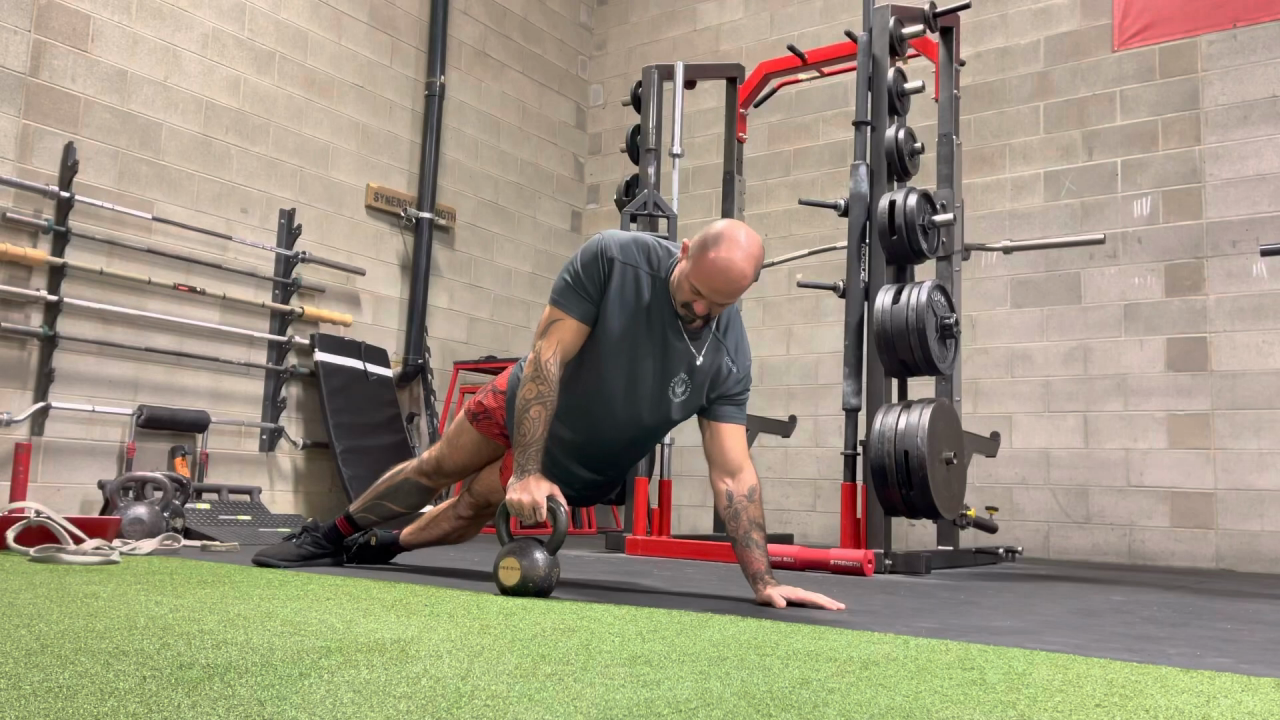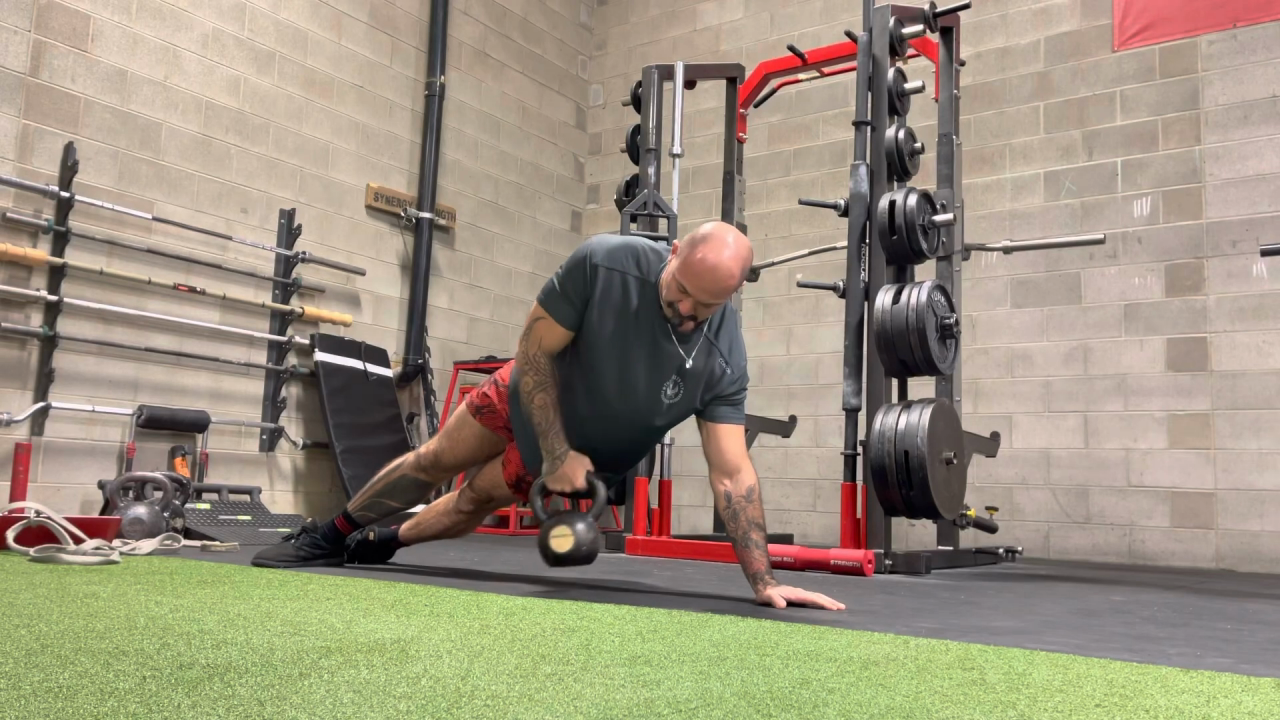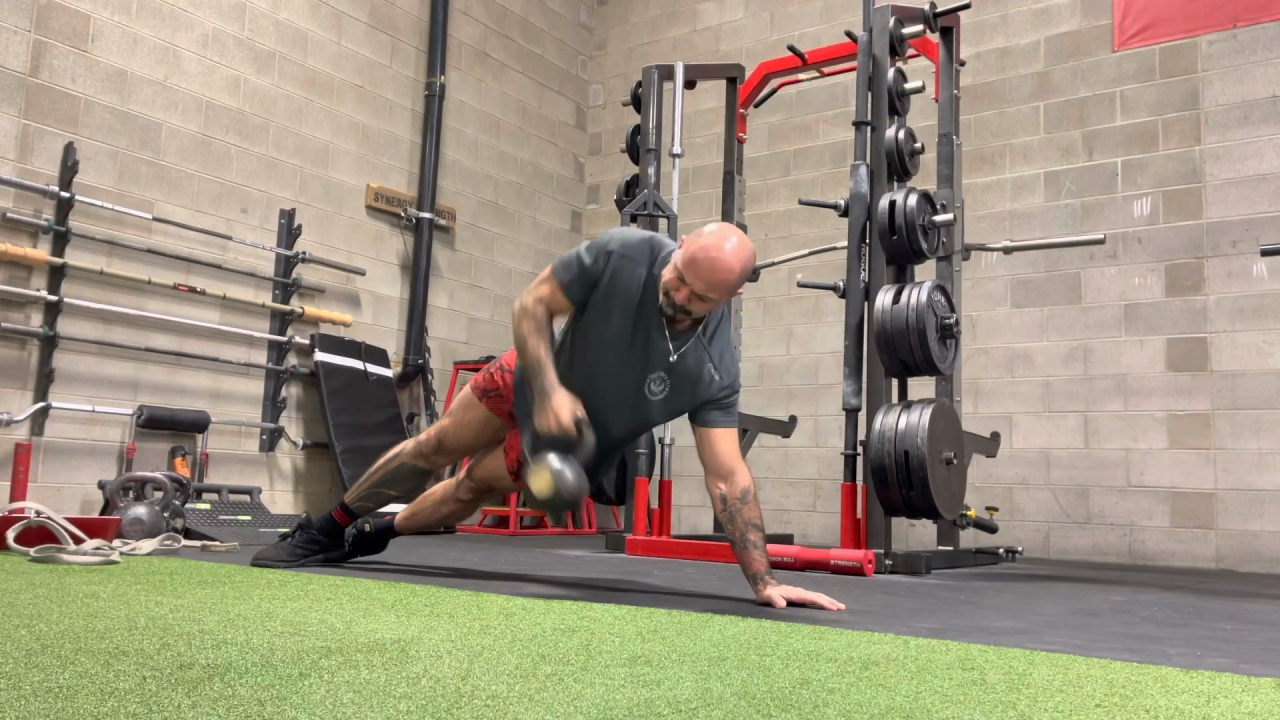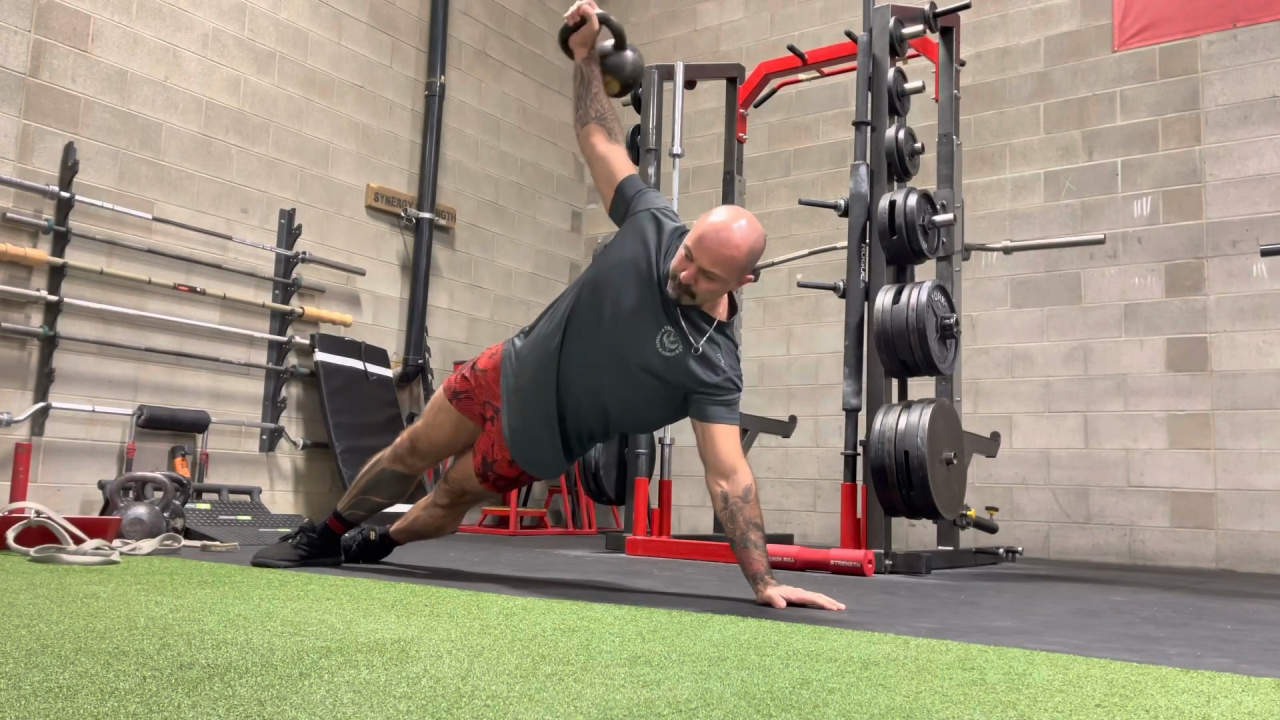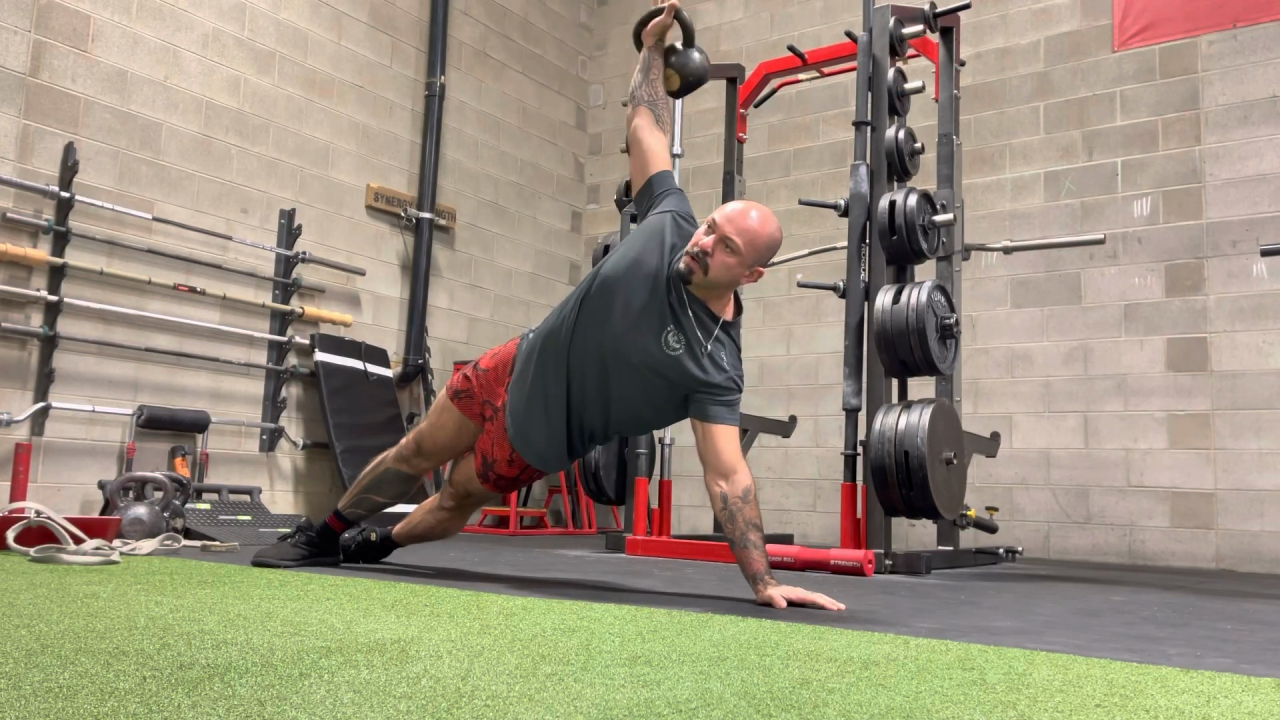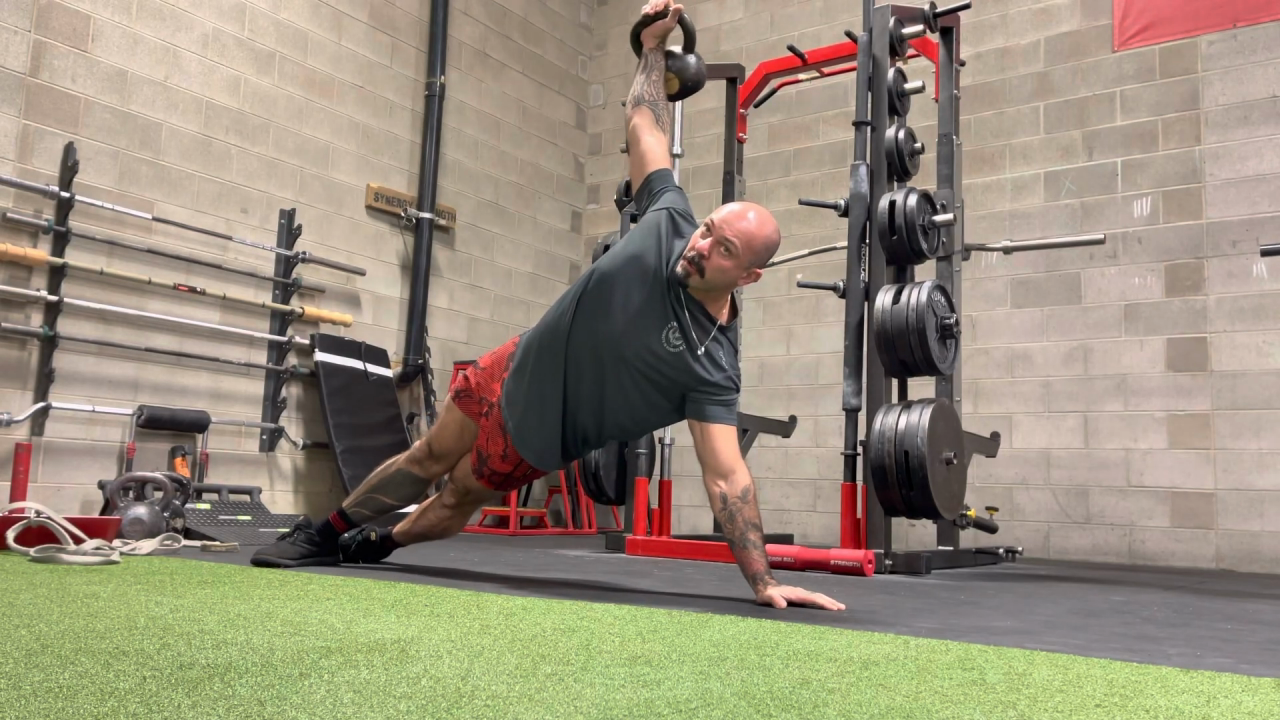
dt=0.7s
person 1, frame 1
left shoulder: (728, 357)
right shoulder: (611, 258)
left elbow: (732, 475)
right elbow: (548, 356)
left wrist: (764, 580)
right wrist: (526, 471)
left hip: (581, 467)
right hip: (526, 403)
left knee: (474, 508)
right knee: (437, 469)
left ankle: (380, 547)
right ankle: (333, 535)
person 1, frame 2
left shoulder: (723, 358)
right shoulder: (603, 262)
left elbow: (731, 473)
right elbow: (535, 349)
left wrist: (764, 580)
right wrist: (557, 455)
left hip: (588, 449)
right hip: (526, 397)
left knee: (477, 500)
right knee: (433, 463)
left ankle: (380, 543)
right ankle: (332, 535)
person 1, frame 3
left shoulder: (713, 367)
right shoulder: (630, 251)
left elbow: (727, 475)
right elbow: (532, 306)
left wrist: (763, 580)
right wrist: (549, 392)
left hip: (578, 436)
right hip: (528, 378)
left knee: (474, 486)
right knee: (433, 448)
left ankle: (373, 534)
right ankle: (327, 529)
person 1, frame 4
left shoulder: (712, 362)
right shoulder: (653, 224)
left elbow: (728, 475)
right elbow: (599, 139)
left wrist: (764, 582)
right wrist: (584, 55)
left hip: (535, 434)
right hip: (510, 371)
left knee: (453, 497)
right knee: (413, 453)
left ankle: (370, 547)
right ankle: (327, 536)
person 1, frame 5
left shoulder: (715, 362)
right shoulder: (670, 221)
left elbow: (728, 477)
right elbow: (646, 128)
left wrist: (763, 580)
left hip: (541, 430)
right hip: (517, 369)
left knee: (460, 498)
right knee: (416, 454)
left ankle: (370, 545)
right ankle: (326, 535)
person 1, frame 6
left shoulder: (711, 361)
right shoulder: (669, 222)
left elbow: (726, 475)
right elbow: (645, 125)
left wrist: (763, 581)
left hip: (540, 430)
right hip: (516, 370)
left knee: (460, 496)
right knee: (428, 460)
left ankle: (373, 543)
right ankle: (327, 533)
